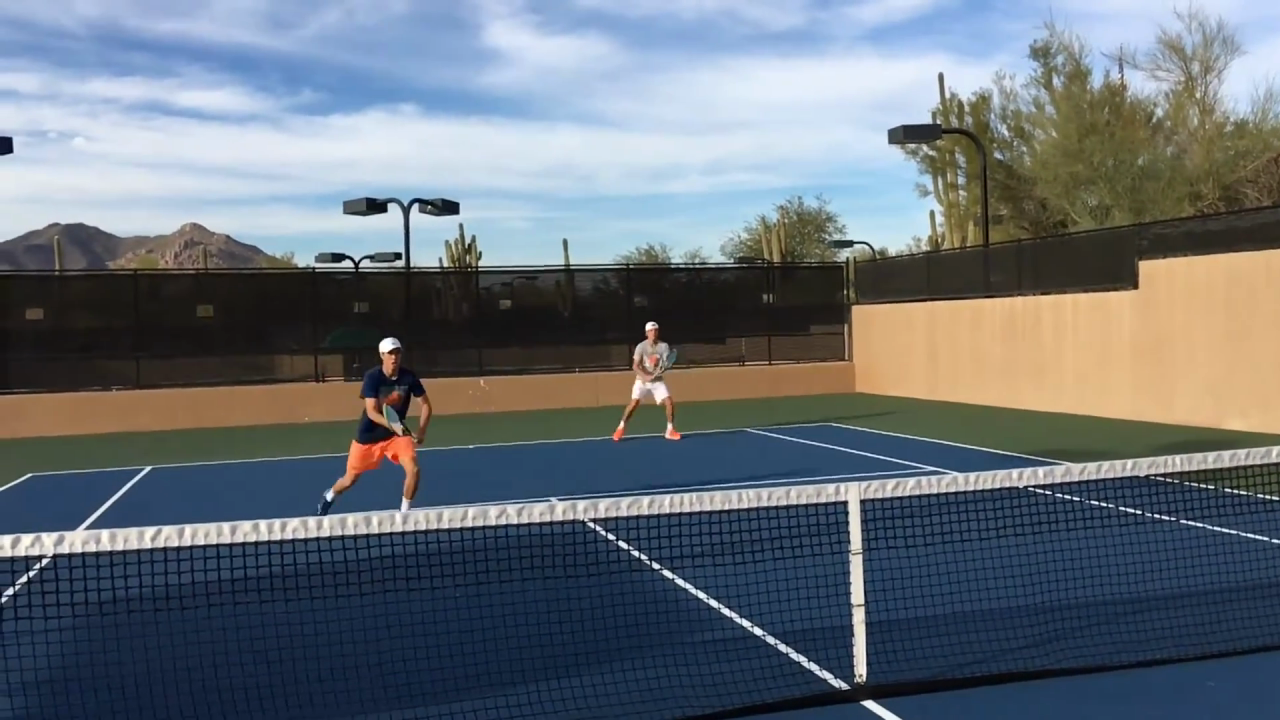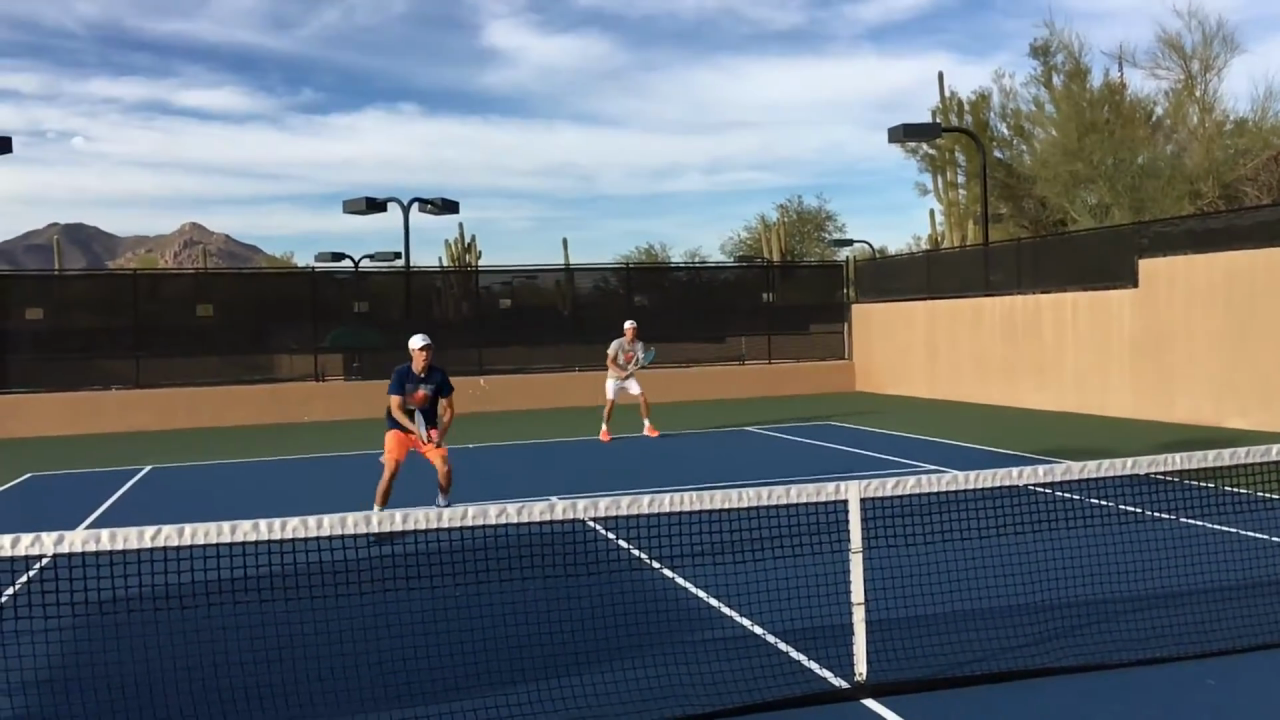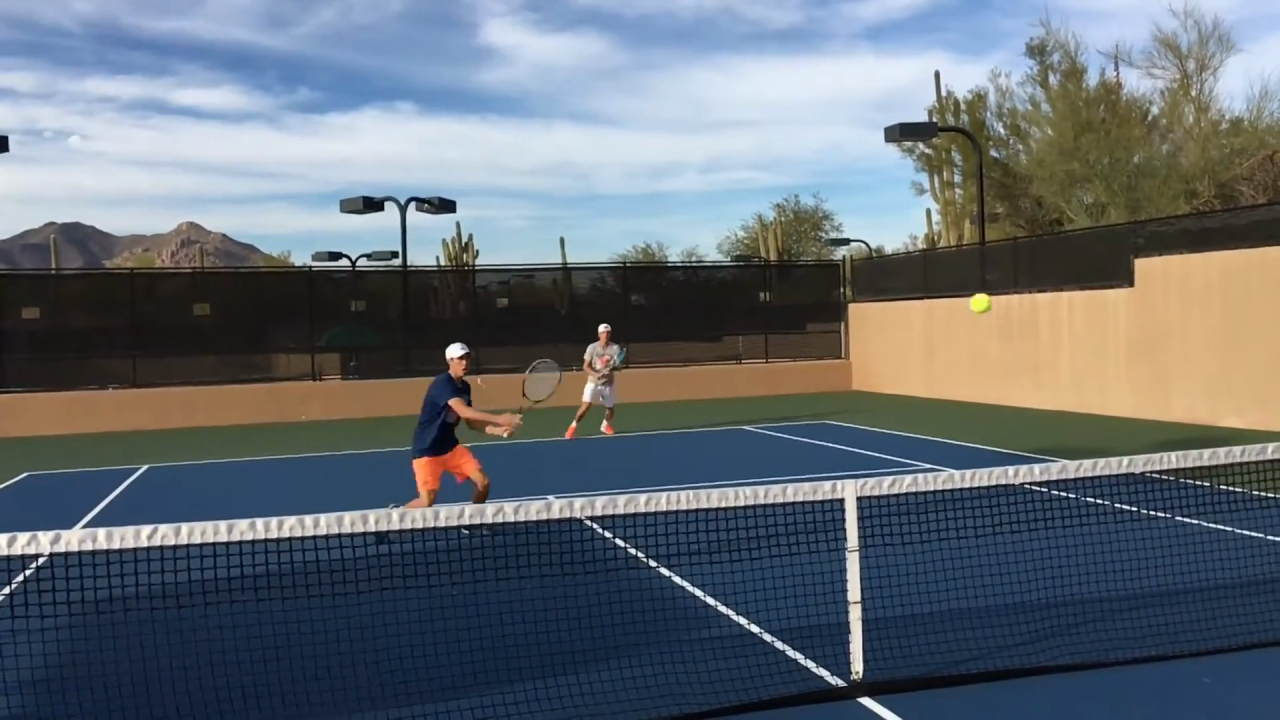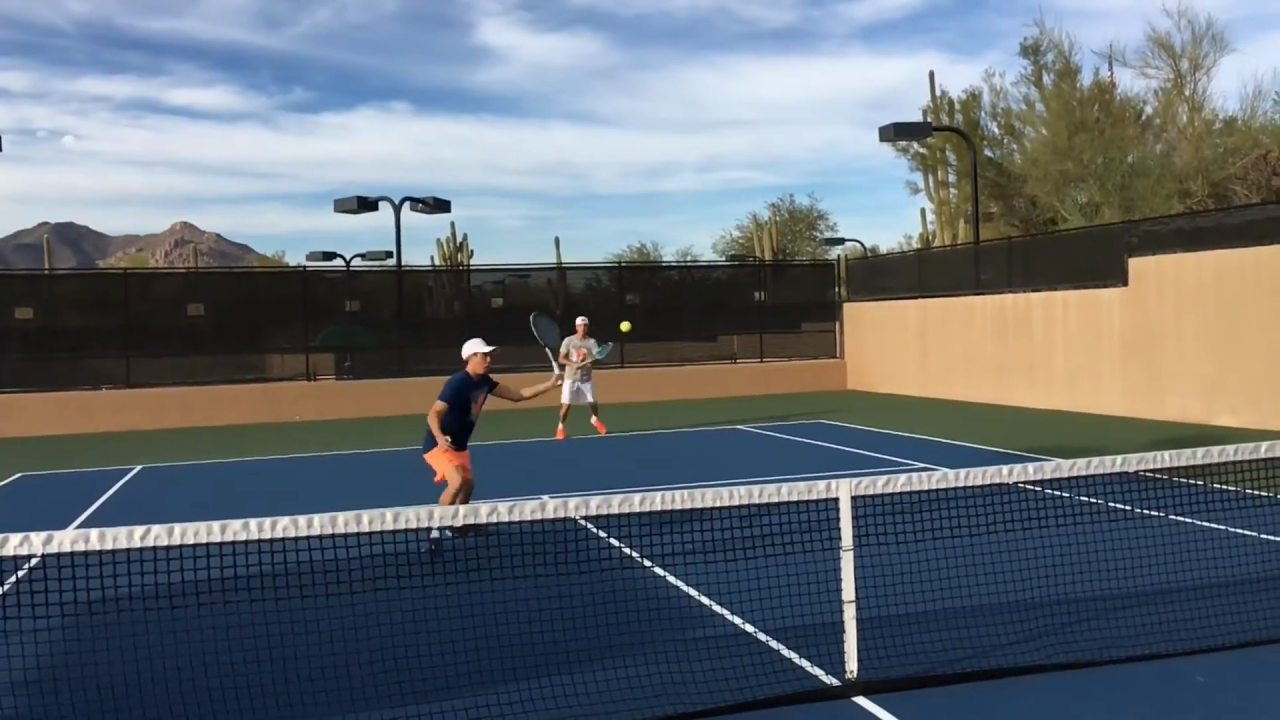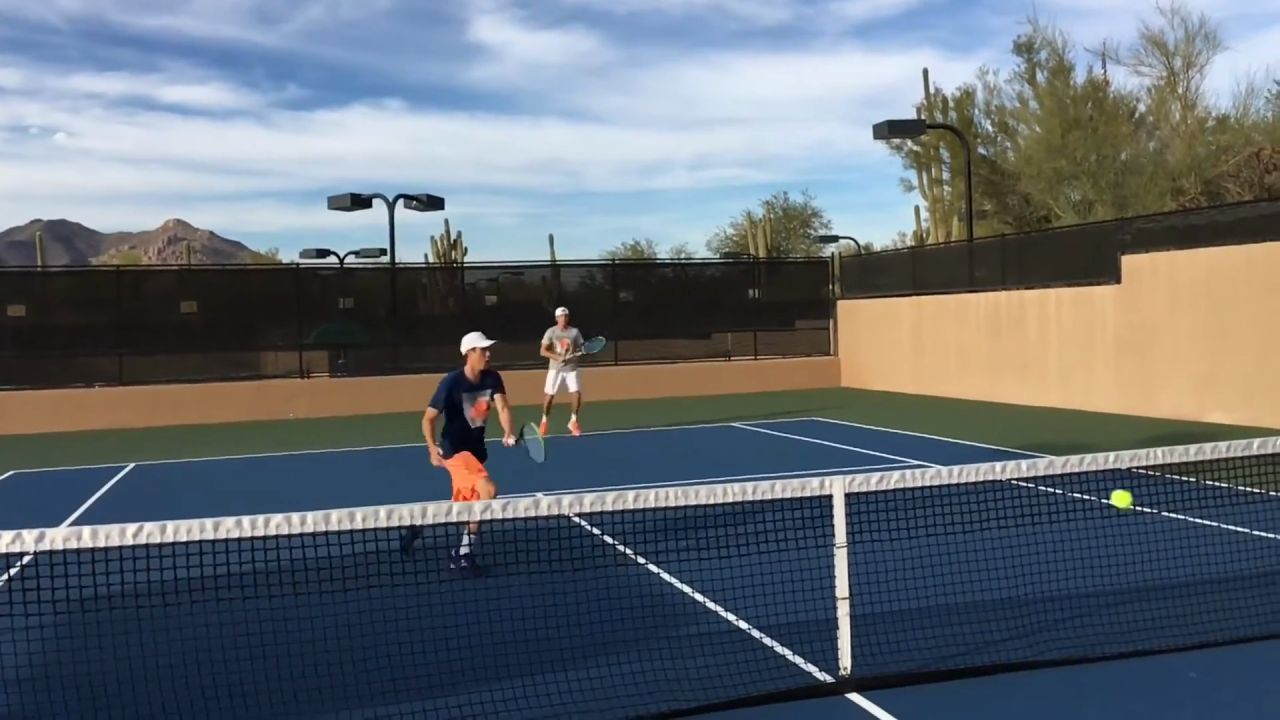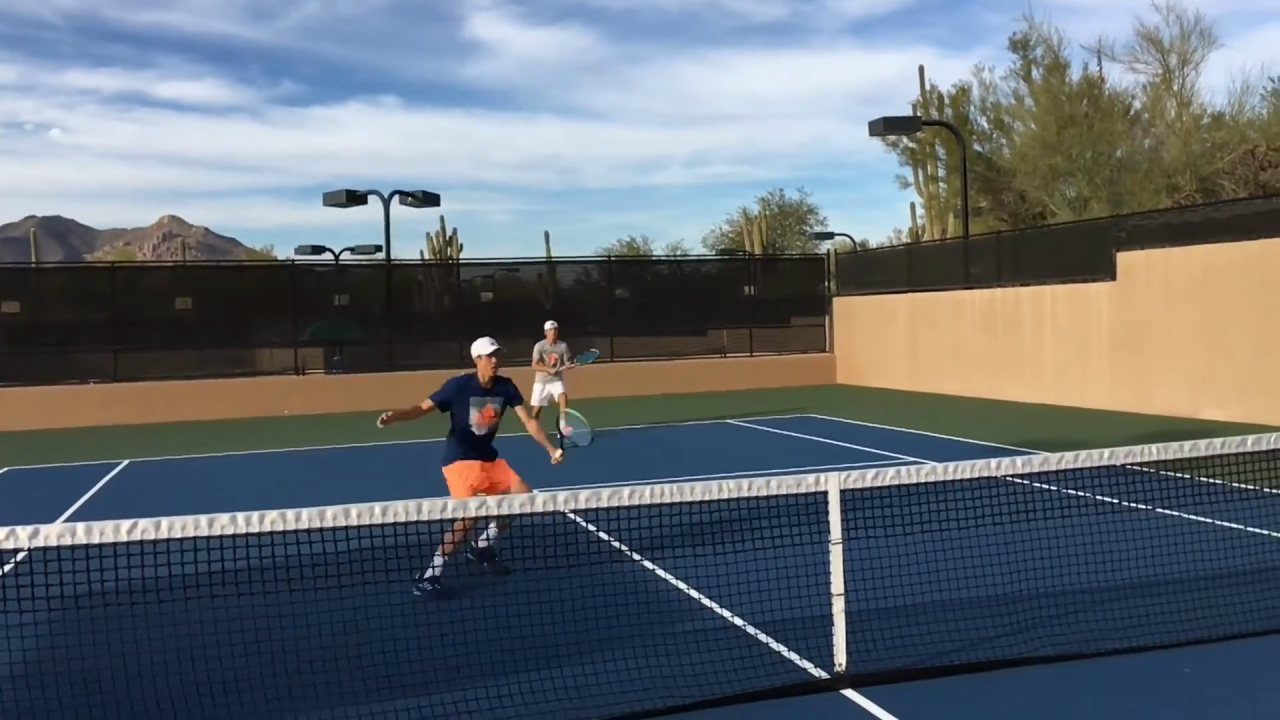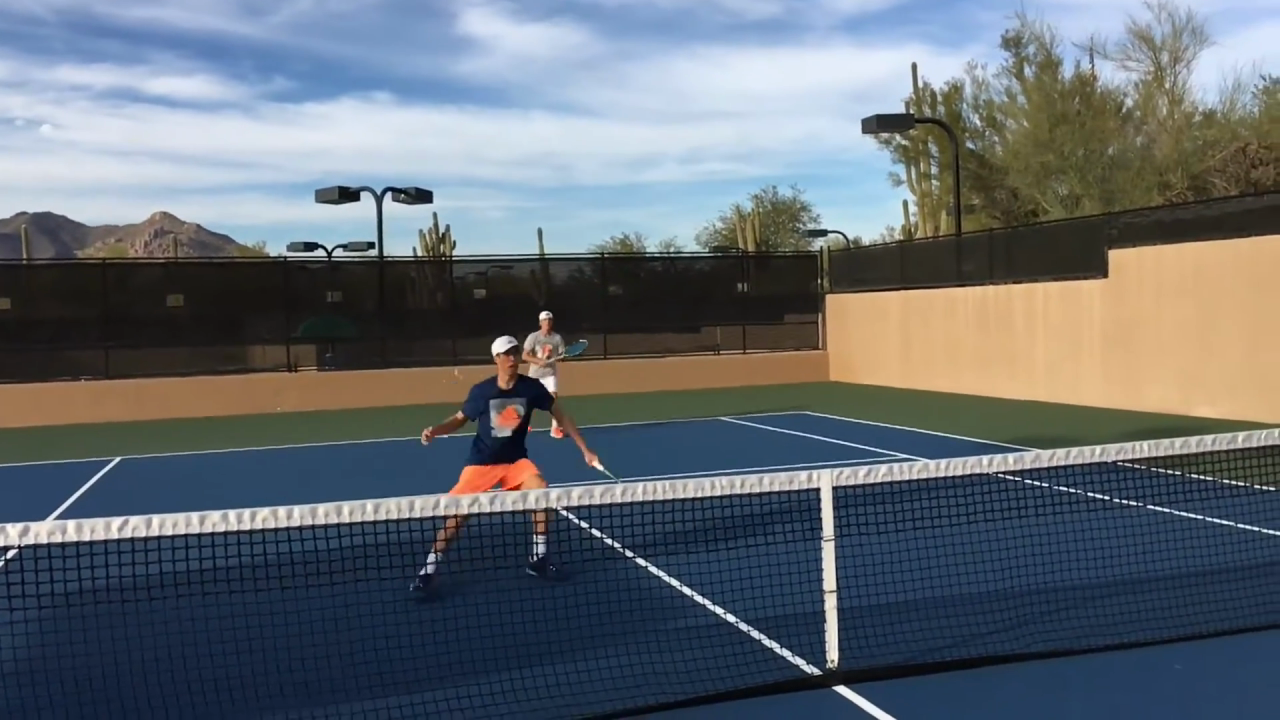
dt=0.2s
person 1, frame 1
left shoulder: (410, 377)
right shoulder: (372, 377)
left elbow: (426, 405)
right elbow: (371, 412)
left wrist: (421, 430)
right wrist: (393, 425)
left hip: (396, 433)
right hip: (368, 435)
left knee: (413, 469)
right knee: (351, 479)
left ankle: (404, 511)
right ankle: (329, 497)
person 1, frame 2
left shoulder: (439, 375)
right shoulder: (400, 373)
left elbow: (448, 408)
right elbow: (395, 409)
left wrist: (438, 433)
right wrist: (416, 428)
left hip: (427, 427)
right hip: (400, 428)
left knee: (444, 469)
right knee: (391, 472)
left ankle: (442, 502)
person 1, frame 3
left shoulder: (464, 386)
right shoulder: (442, 383)
left elbow: (473, 422)
right elbow: (464, 412)
left wrist: (499, 430)
right wrist: (498, 418)
left hip: (450, 447)
right hip: (426, 449)
left knee: (483, 484)
right knee: (426, 502)
person 1, frame 4
left shoulder: (483, 381)
right shoulder: (457, 383)
left elbow: (515, 396)
right elbow: (433, 415)
left wrist: (550, 384)
right wrist: (440, 437)
left hip: (458, 446)
right hip: (439, 444)
left knee: (467, 488)
right knee: (458, 482)
person 1, frame 5
left shoulder: (493, 378)
right shoulder: (451, 383)
left elbow: (503, 408)
right elbow: (428, 419)
left wrist: (509, 433)
right wrist: (432, 448)
left hip: (476, 450)
right hip: (455, 450)
left knee: (463, 506)
right knee: (488, 493)
left ankle: (416, 527)
right ankle: (463, 552)
person 1, frame 6
left shoulder: (505, 387)
right shoulder: (456, 386)
left elbow: (527, 419)
right elbow: (421, 408)
left wrist: (550, 447)
right wrist: (392, 416)
left hip: (487, 456)
right hip: (460, 458)
left knee: (522, 493)
right knee: (470, 516)
left ankle: (483, 545)
right ankle: (432, 574)
person 1, frame 7
left shoulder: (532, 387)
right shoulder: (481, 391)
left elbow: (561, 416)
right elbow: (458, 420)
left wrist: (585, 449)
right wrist: (434, 430)
left hip: (516, 459)
right hip: (482, 461)
left knee: (541, 491)
right knee: (458, 512)
left ankle: (539, 559)
right ankle: (428, 571)
